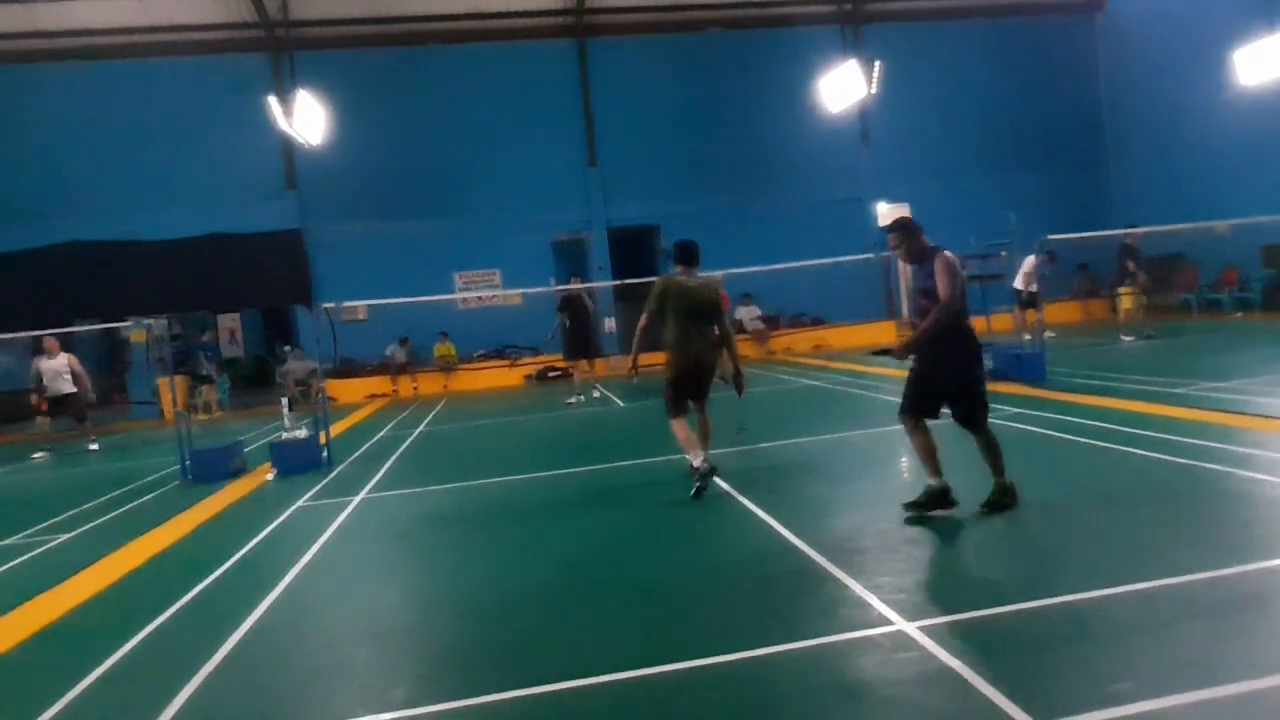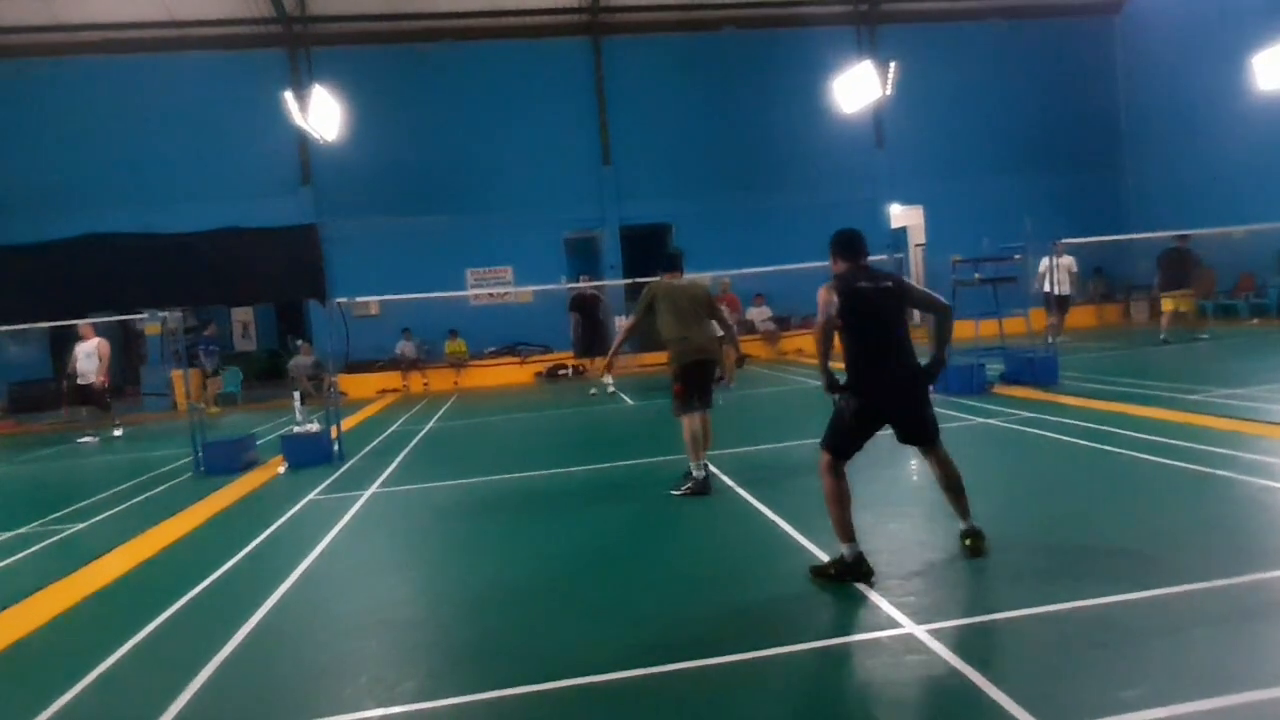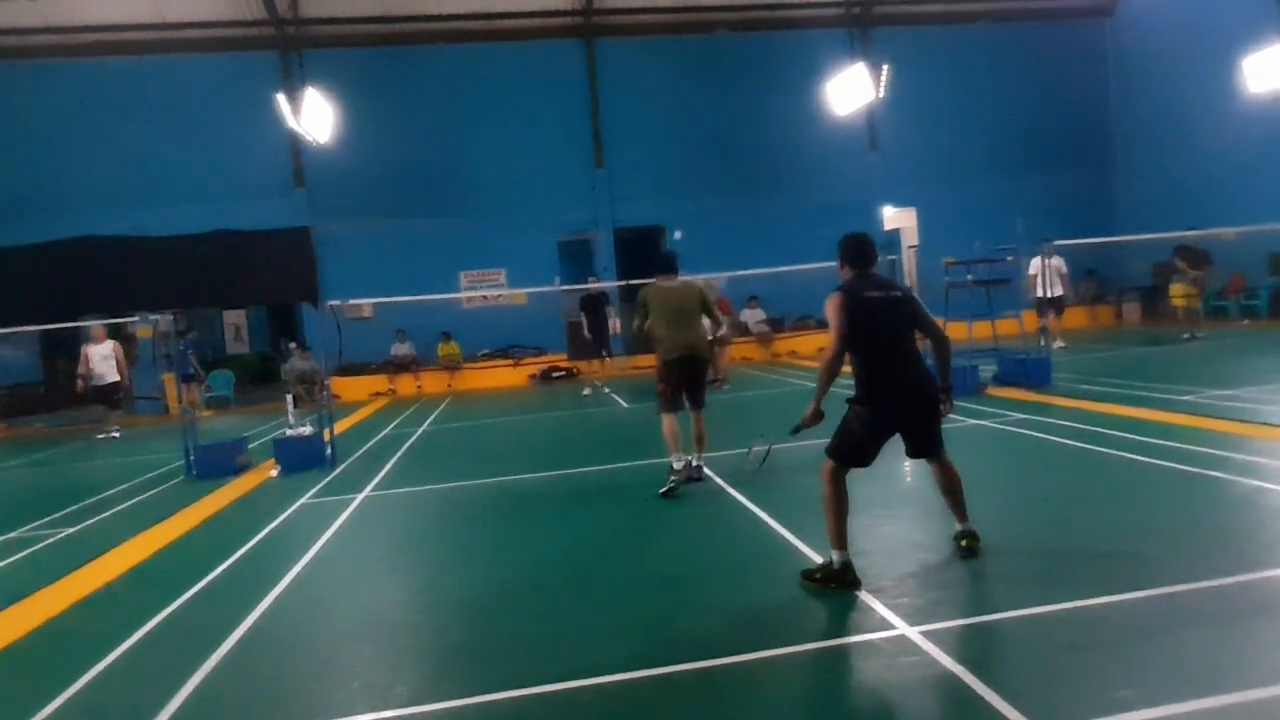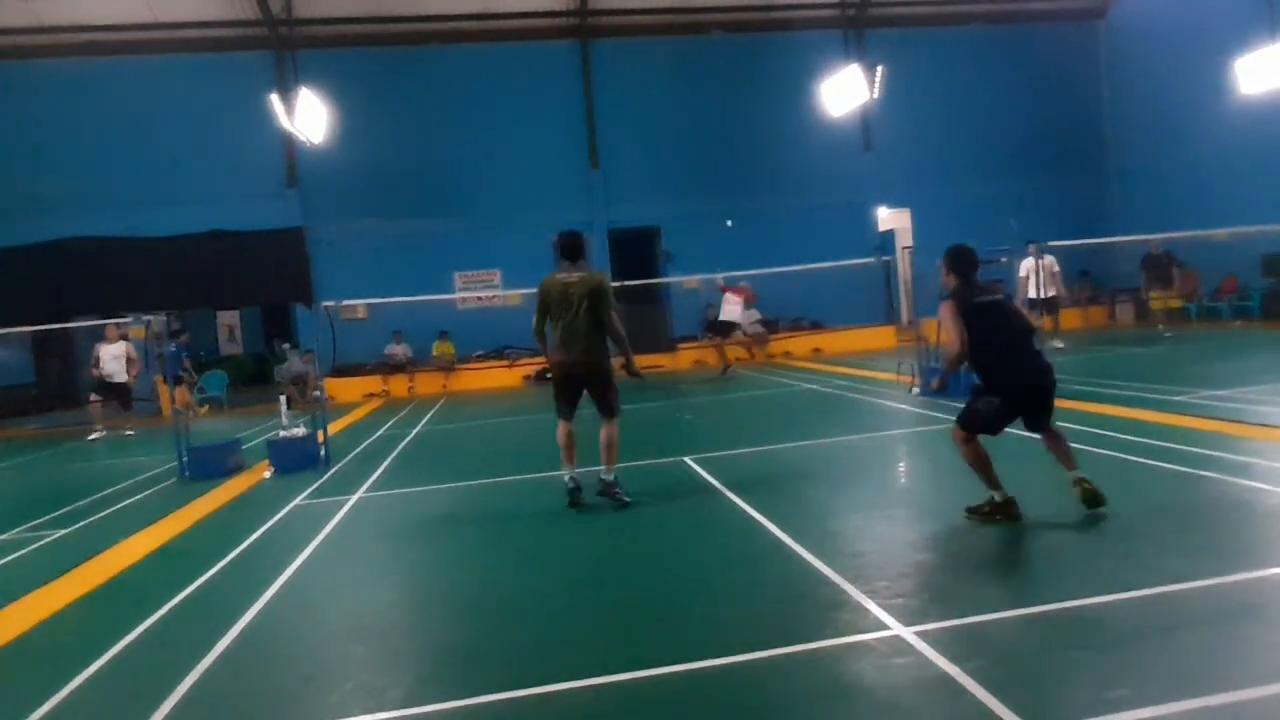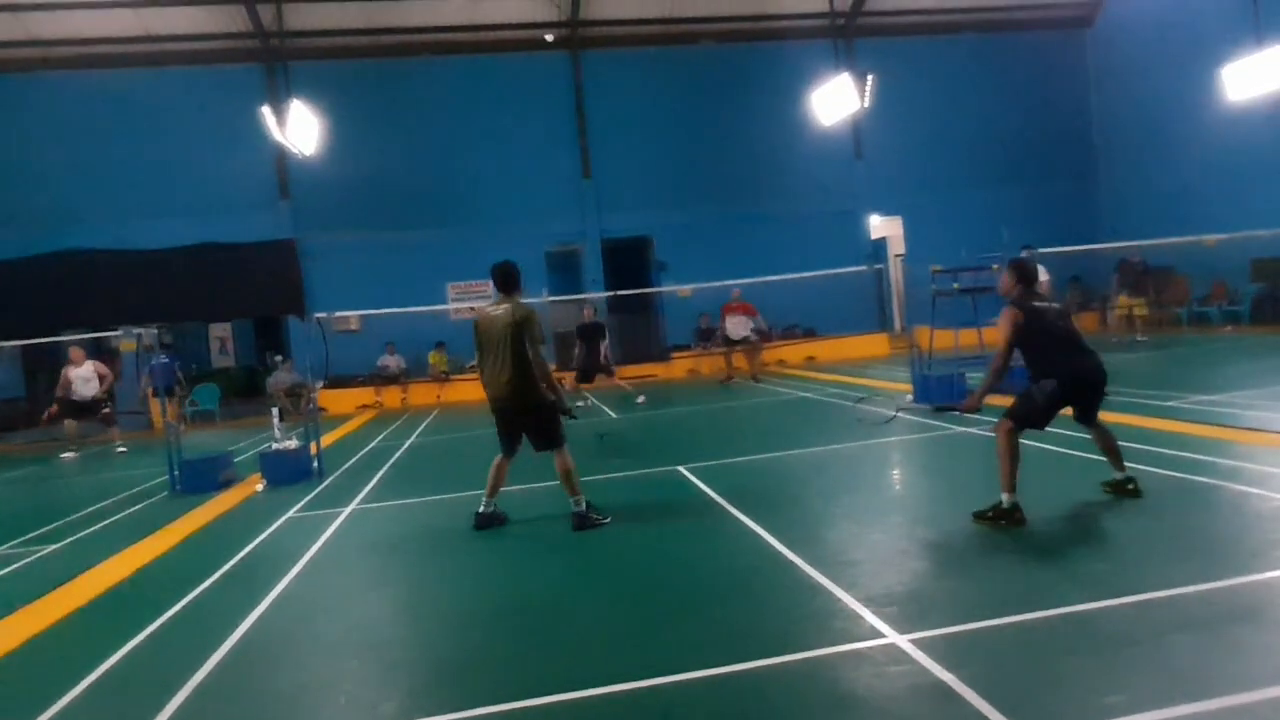
dt=1s
person 1, frame 1
left shoulder: (943, 261)
right shoulder: (919, 268)
left elbow: (948, 305)
left wrist: (913, 340)
left hip: (960, 357)
right hip: (929, 359)
left knee: (974, 425)
right knee: (911, 418)
left ankle: (1002, 487)
right ankle: (938, 488)
person 1, frame 2
left shoulder: (834, 288)
right shoulder: (894, 282)
left elbow: (824, 327)
right elbow: (943, 310)
left wrist: (825, 372)
right wrist: (936, 361)
left hip: (863, 390)
right hip: (908, 383)
left knee: (830, 464)
right knee: (935, 452)
left ankle: (850, 558)
right ankle: (970, 530)
person 1, frame 3
left shoulder: (840, 298)
right shoulder: (901, 293)
left elbow: (836, 353)
right elbow: (940, 340)
left wrist: (816, 404)
right wrist: (944, 387)
left hip: (875, 399)
right hip: (920, 392)
left knee: (833, 471)
right knee: (937, 457)
left ankle: (840, 565)
right ankle: (966, 533)
person 1, frame 4
left shoulder: (951, 304)
right shoulder: (997, 296)
left elbow: (959, 350)
right elbow: (1029, 330)
left wrist: (941, 378)
left hip: (1005, 384)
right hip: (1040, 373)
left knee: (963, 434)
right knee: (1044, 429)
left ankle: (1002, 501)
right ankle: (1080, 480)
person 1, frame 5
left shoulder: (1012, 311)
right shoulder: (1052, 307)
left elbow: (1003, 357)
left wrist: (979, 397)
left hip: (1059, 377)
right hip: (1093, 370)
left knee: (1006, 429)
right knee: (1090, 421)
left ankle: (1008, 506)
right ankle: (1124, 479)
person 2, frame 1
left shoulder: (665, 285)
right shoulder: (711, 288)
left elbow: (643, 324)
right elbow: (725, 331)
left wrist: (634, 356)
right wrist: (736, 368)
left hip: (679, 360)
right hip: (707, 358)
left knee: (677, 417)
right knee: (700, 409)
left ankle: (699, 463)
right ankle: (702, 460)
person 2, frame 2
left shoulder: (654, 290)
right shoulder: (700, 288)
left elbow: (629, 326)
right elbow: (725, 323)
left wrist: (611, 355)
right wrist: (737, 351)
left hip: (683, 355)
right hip: (710, 353)
left knee: (687, 414)
right knee: (702, 410)
left ankle: (698, 476)
right ankle: (701, 464)
person 2, frame 3
left shoulder: (647, 293)
right shoulder: (694, 288)
left elbow: (639, 328)
right elbow: (716, 321)
right wrist: (709, 335)
left hip: (670, 354)
right hip: (699, 352)
left knee: (668, 412)
right knee: (697, 410)
left ankle: (678, 466)
right ankle: (696, 464)
person 2, frame 4
left shoulder: (547, 285)
right shoulder: (597, 282)
left elbow: (538, 327)
right elbow: (611, 325)
left wrist: (548, 353)
right wrist: (628, 357)
left hip: (564, 362)
right hip: (595, 361)
left knee: (565, 420)
right knee: (609, 419)
left ankle: (571, 480)
right ankle: (609, 481)
person 2, frame 5
left shoulder: (481, 317)
right shoulder: (523, 313)
left elbow: (481, 362)
right elbow: (536, 359)
right wrist: (558, 395)
left hip: (499, 397)
right hip: (526, 394)
left knee: (507, 452)
right knee: (559, 448)
left ankle: (486, 511)
right ankle: (581, 510)
